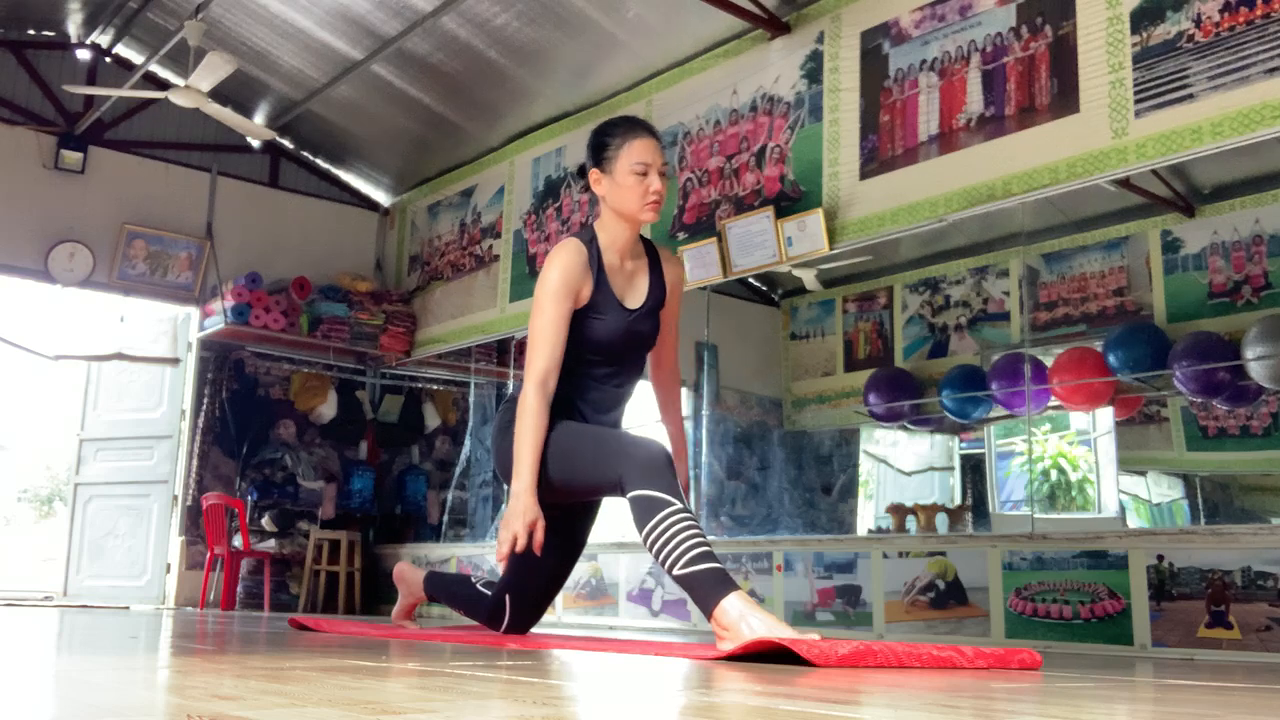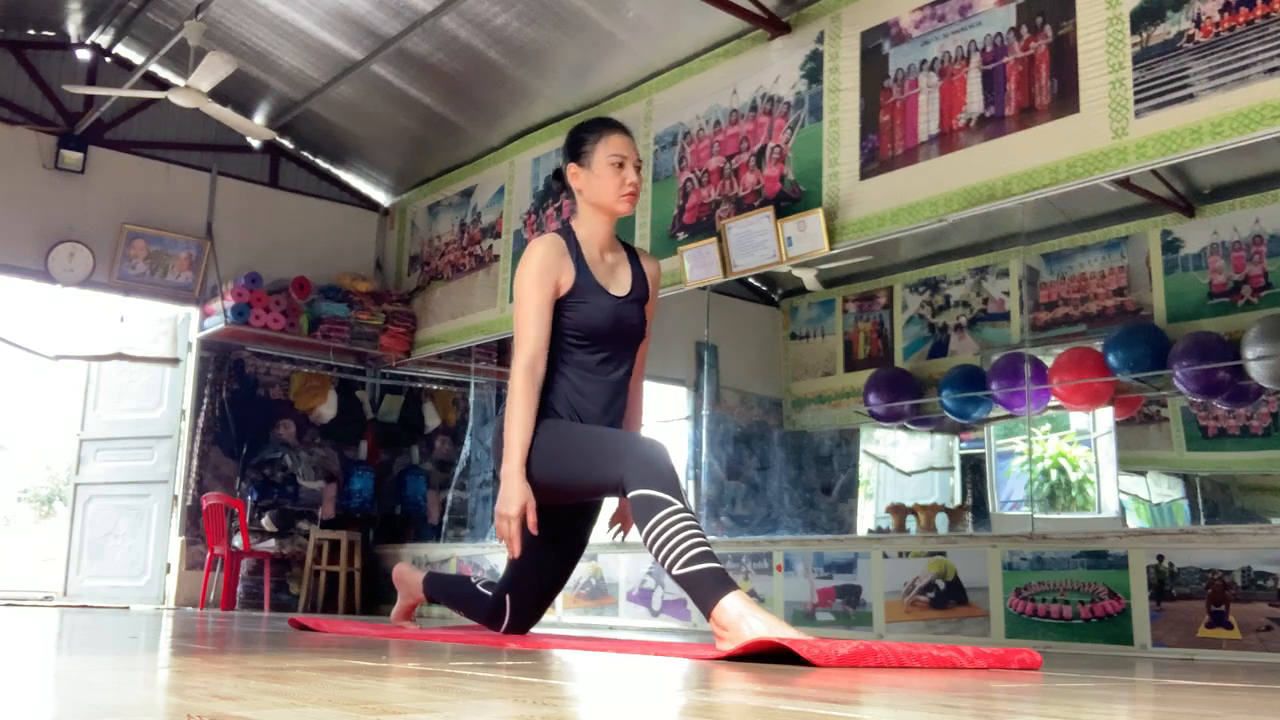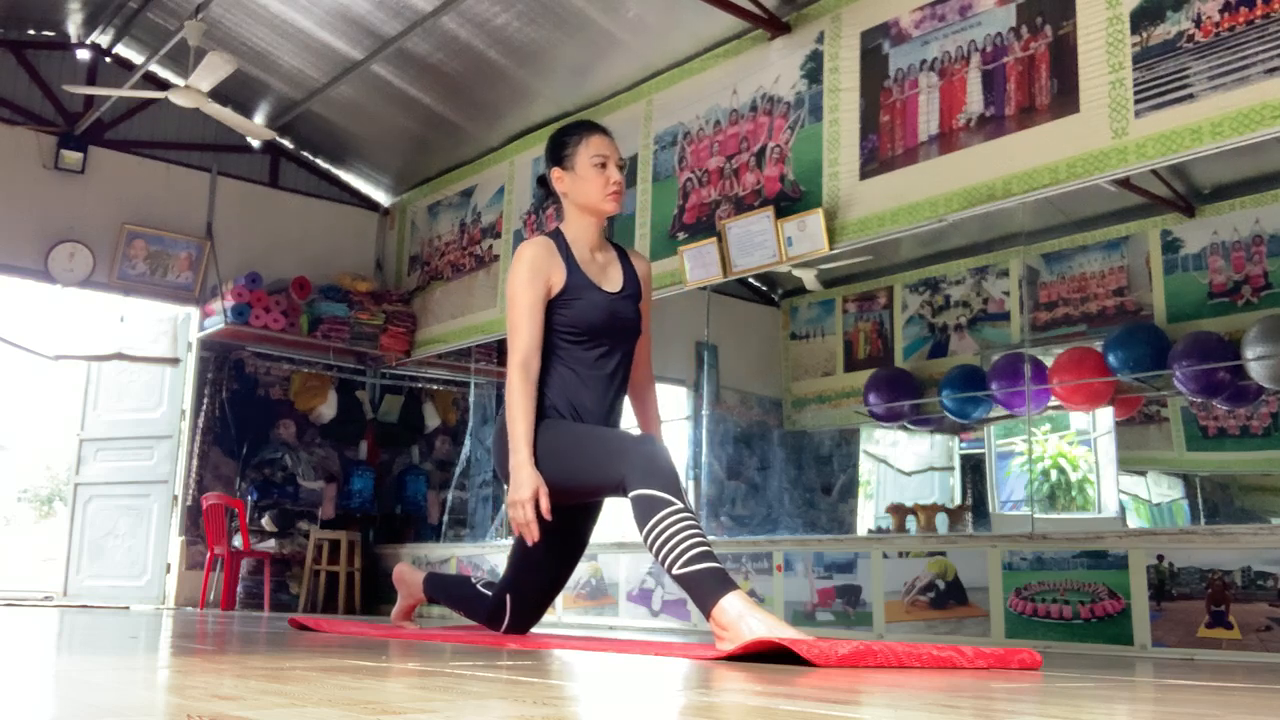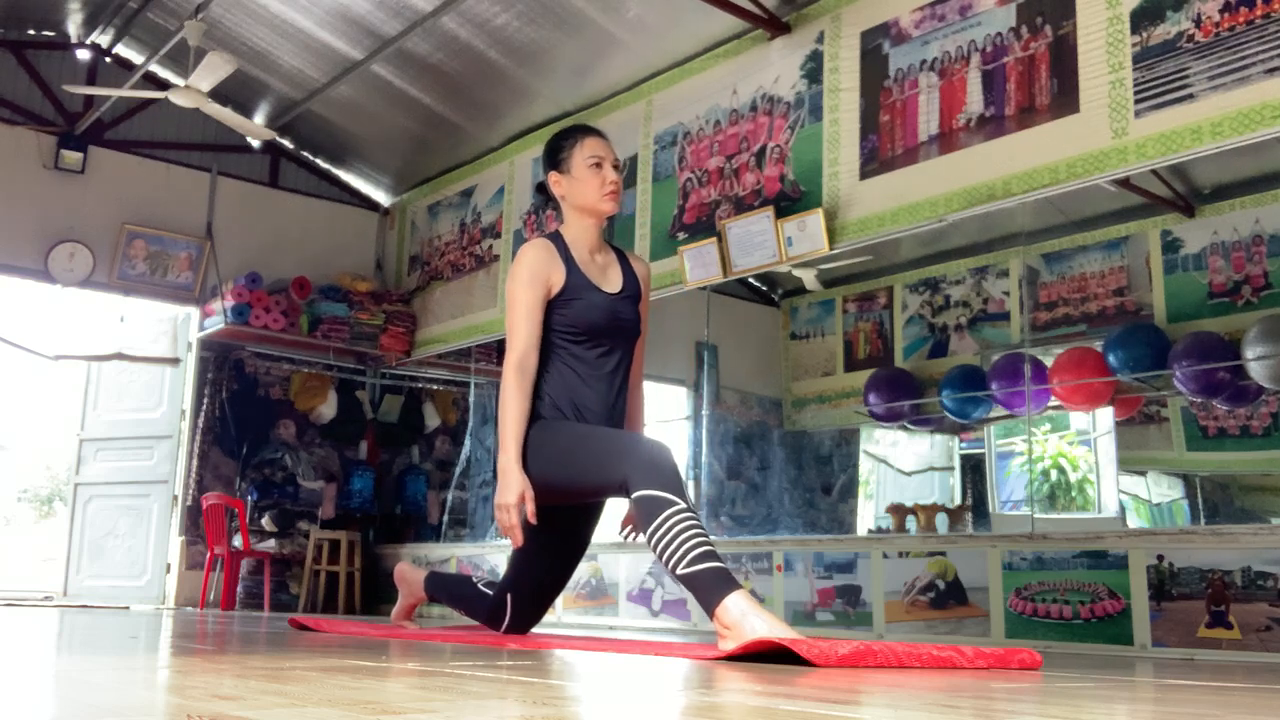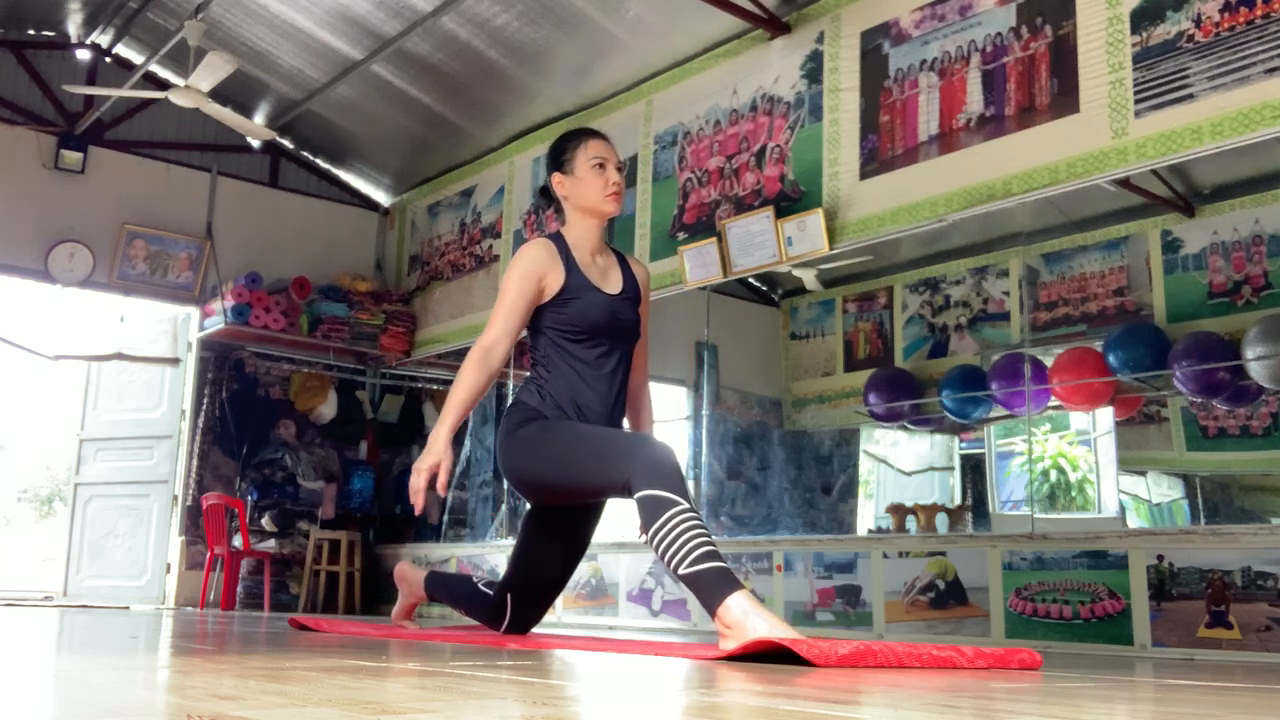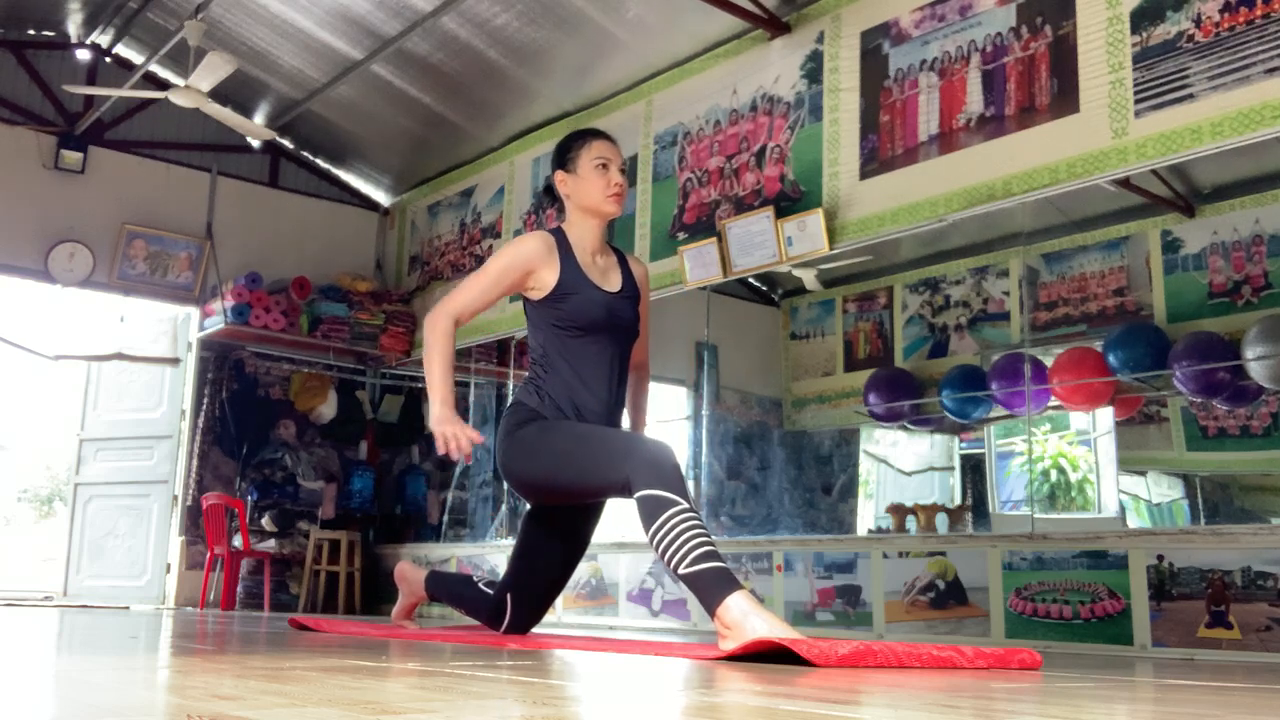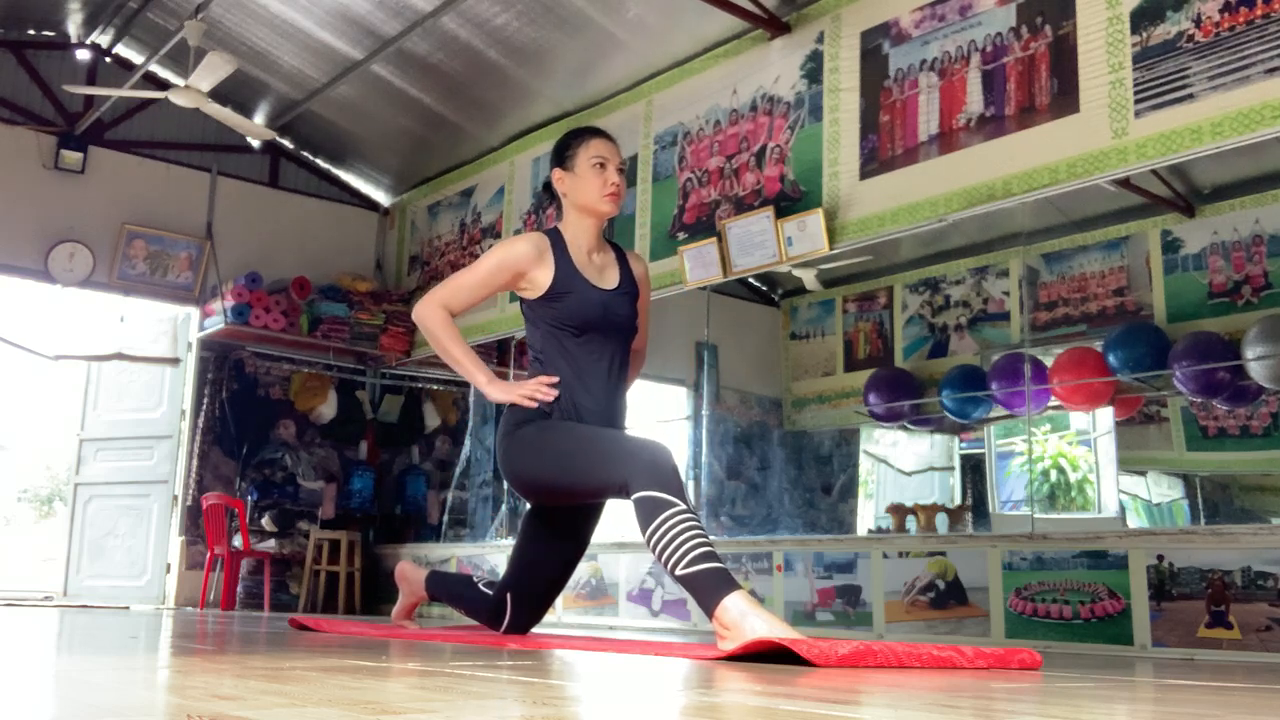
dt=0.4s
person 1, frame 1
left shoulder: (666, 270)
right shoulder: (572, 260)
left elbow: (664, 369)
right elbow: (537, 381)
left wrist: (681, 452)
right wrist: (522, 493)
left hip: (589, 448)
right hip: (538, 441)
left knee: (512, 614)
right knee: (642, 462)
left ankle: (420, 581)
right ankle: (730, 613)
person 1, frame 2
left shoulder: (645, 270)
right shoulder: (549, 253)
right elbow: (527, 367)
left wrist: (632, 486)
right wrist: (513, 471)
left hip: (585, 457)
right hip: (540, 440)
left knee: (512, 614)
right knee: (646, 458)
left ankle: (420, 582)
right ankle: (730, 612)
person 1, frame 3
left shoulder: (636, 269)
right shoulder: (539, 255)
left elbow: (639, 373)
right elbow: (523, 365)
left wrist: (657, 486)
right wrist: (522, 465)
left hip: (587, 456)
right hip: (542, 441)
left knee: (511, 615)
right knee: (643, 461)
left ankle: (419, 583)
right ankle: (729, 611)
person 1, frame 4
left shoulder: (635, 271)
right shoulder: (540, 257)
right elbow: (519, 365)
left wrist: (642, 489)
right wrist: (511, 467)
left hip: (588, 460)
right hip: (541, 440)
left knee: (512, 615)
right knee: (650, 459)
left ankle: (422, 582)
right ankle: (731, 611)
person 1, frame 5
left shoulder: (634, 274)
right shoulder: (541, 257)
left elbow: (635, 379)
right elbow: (490, 350)
left wrist: (653, 490)
right wrist: (440, 437)
left hip: (588, 458)
right hip: (536, 438)
left knee: (513, 616)
right knee: (653, 461)
left ankle: (422, 581)
right ankle: (734, 611)
person 1, frame 6
left shoulder: (634, 272)
right shoulder: (539, 251)
left elbow: (637, 362)
right elbow: (442, 317)
left wrist: (633, 430)
right wrist: (442, 410)
left hip: (586, 457)
right hip: (534, 438)
left knee: (513, 615)
right knee: (653, 461)
left ankle: (422, 580)
right ankle: (734, 611)
person 1, frame 7
left shoulder: (633, 268)
right shoulder: (533, 252)
right elbow: (430, 309)
right wrist: (489, 383)
left hip: (588, 454)
right hip: (536, 439)
left knee: (512, 615)
right knee: (649, 462)
left ankle: (422, 581)
right ankle: (732, 611)
